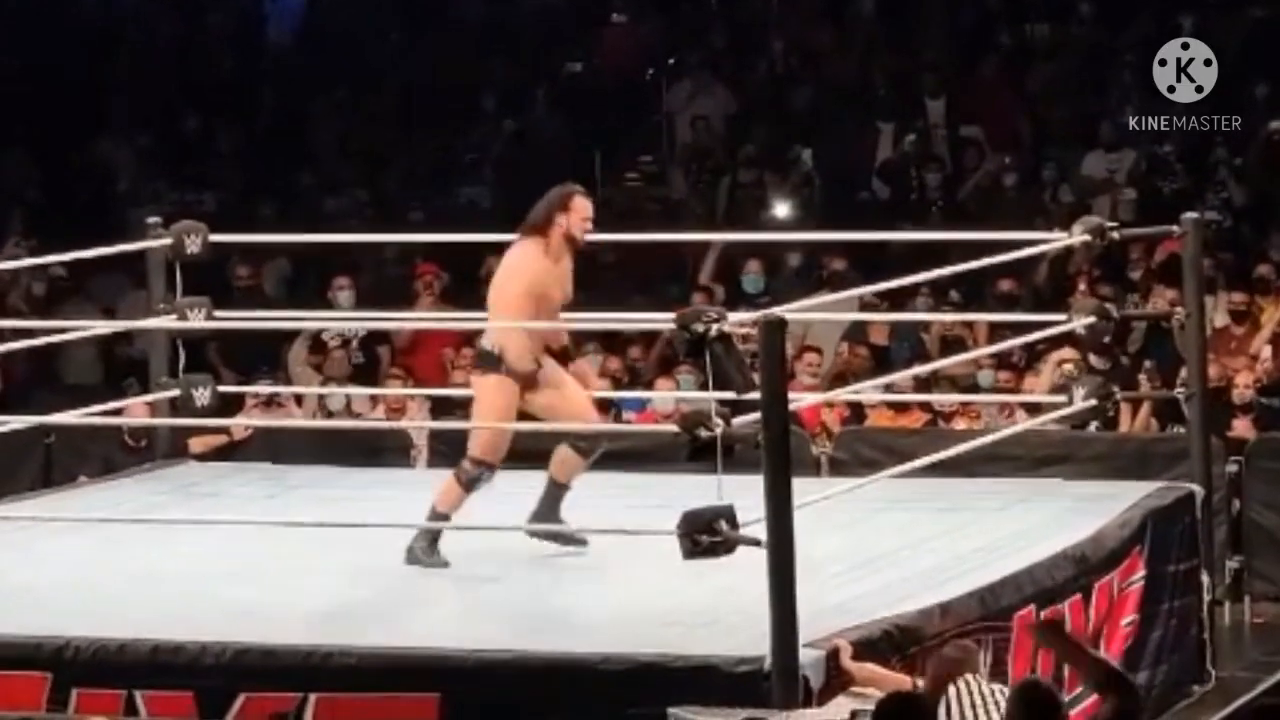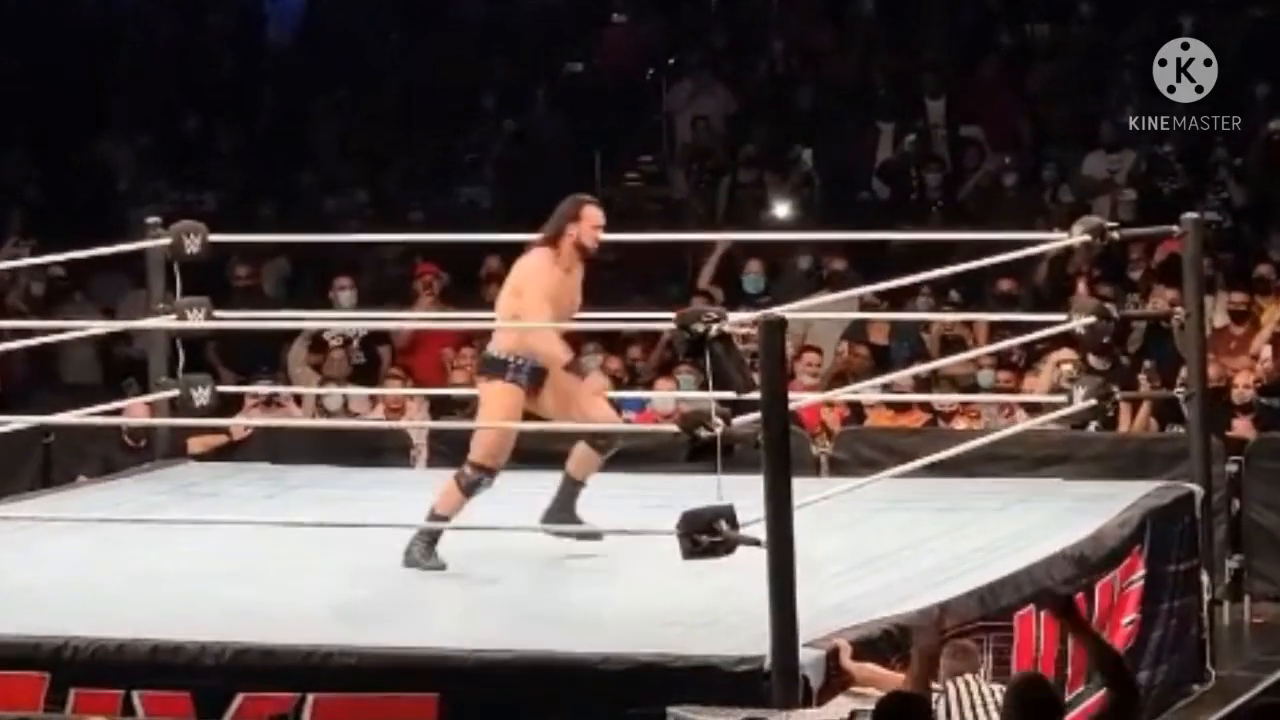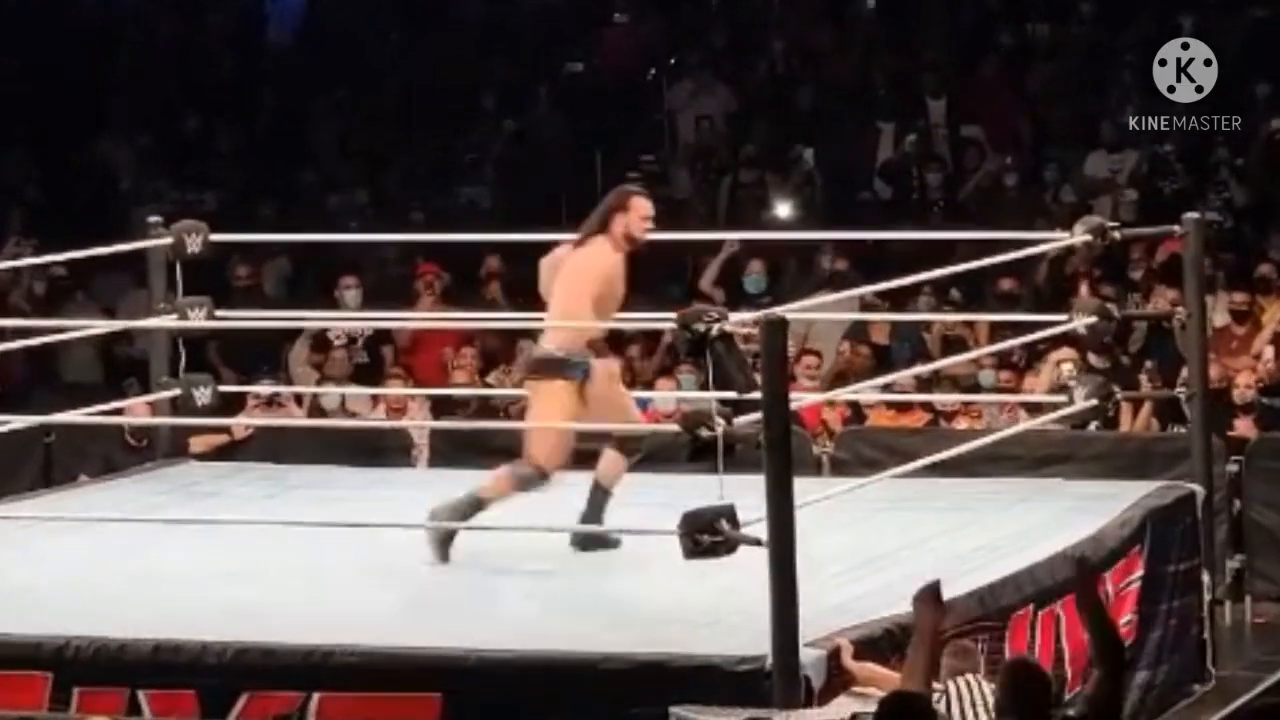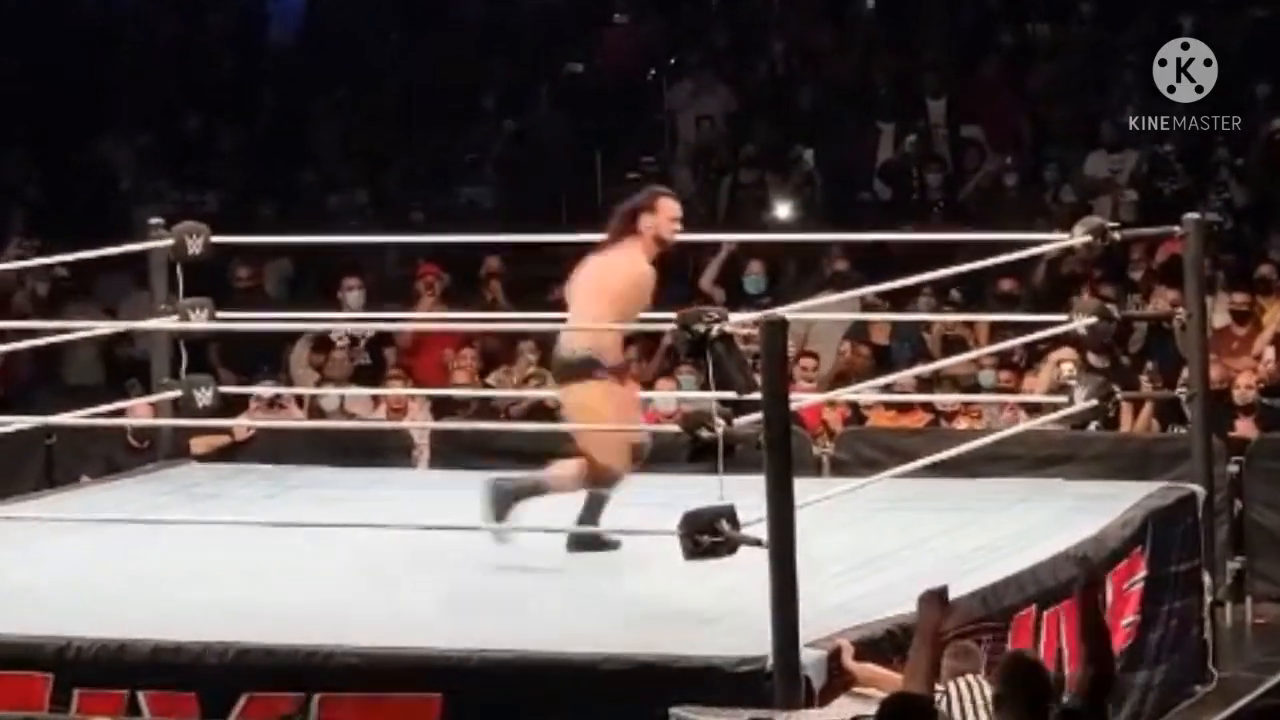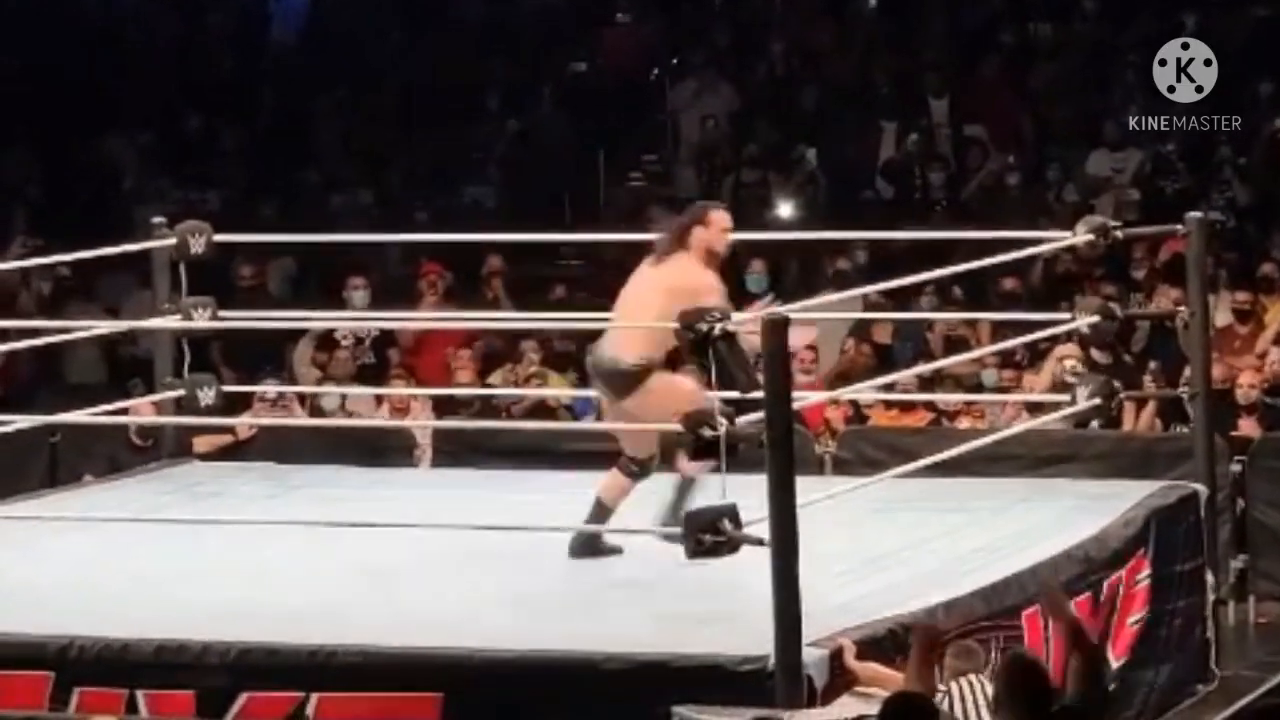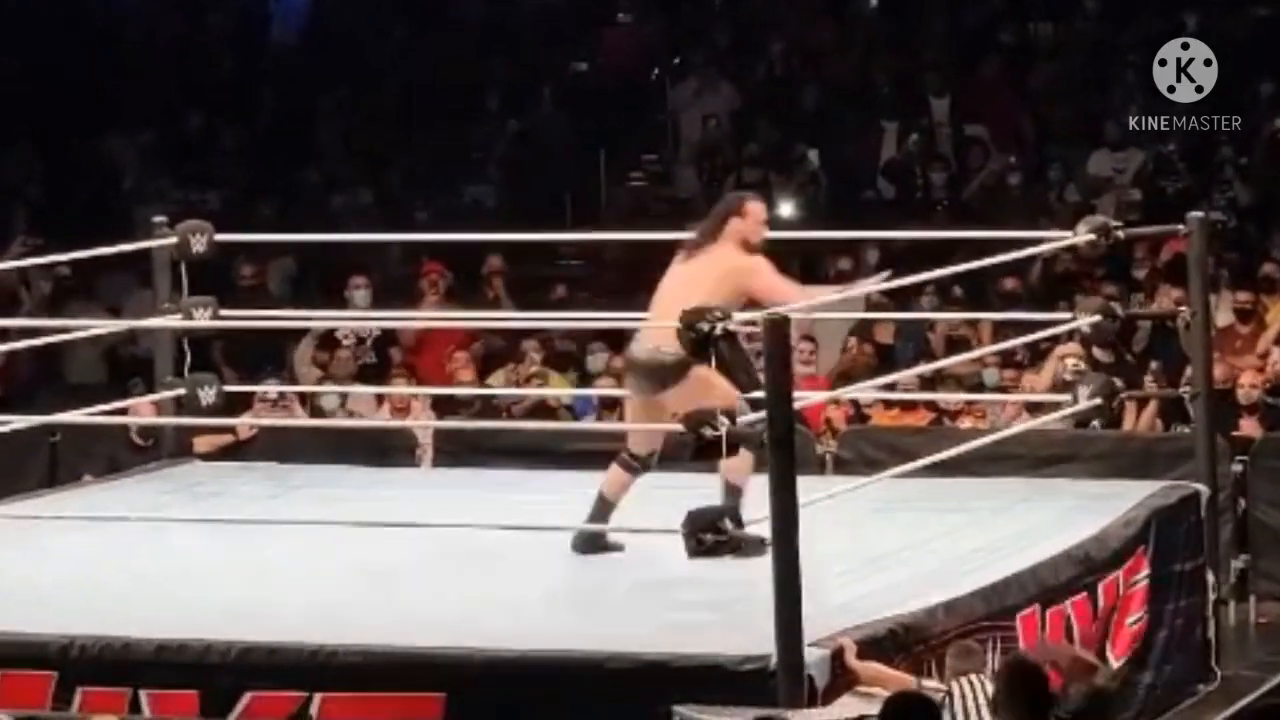
dt=0.1s
person 1, frame 1
left shoulder: (565, 257)
right shoulder: (528, 260)
right elbow: (513, 327)
left wrist: (567, 359)
right wrist: (536, 375)
left hip: (537, 360)
right hip: (501, 363)
left knee: (590, 431)
right knee: (485, 460)
left ankle: (546, 514)
right ankle: (425, 540)
person 1, frame 2
left shoulder: (572, 264)
right shoulder: (539, 267)
right elbow: (537, 332)
right wrist: (579, 371)
left hip: (540, 367)
right hip: (505, 368)
left knee: (607, 425)
right knee: (484, 465)
left ankle: (561, 510)
right ankle: (423, 541)
person 1, frame 3
left shoulder: (588, 249)
right shoulder: (604, 259)
left elbow: (548, 264)
right elbow: (577, 311)
right wrist: (602, 351)
left hip: (576, 362)
right hip: (558, 365)
left knee: (630, 426)
right knee: (540, 466)
left ankle: (589, 525)
right ankle: (451, 517)
person 1, frame 4
left shoulder: (613, 253)
right shoulder: (638, 267)
left elbow: (573, 290)
right elbow: (601, 327)
right wrist: (620, 373)
left hip: (591, 363)
right hip: (584, 367)
left knee: (631, 442)
right knee: (609, 466)
left ankle: (586, 528)
right ankle: (512, 490)
person 1, frame 5
left shoulder: (657, 264)
right shoulder: (699, 277)
right elbow: (720, 331)
left hip: (605, 363)
right hip: (628, 372)
left knee: (641, 456)
right knee: (713, 421)
left ankle: (588, 537)
right ankle: (676, 516)
person 1, frame 6
left shoulder: (689, 255)
right shoulder: (744, 263)
right elbow: (796, 301)
left hip: (641, 358)
right hip: (670, 366)
left knee: (639, 452)
right knee: (741, 435)
left ankle: (592, 532)
